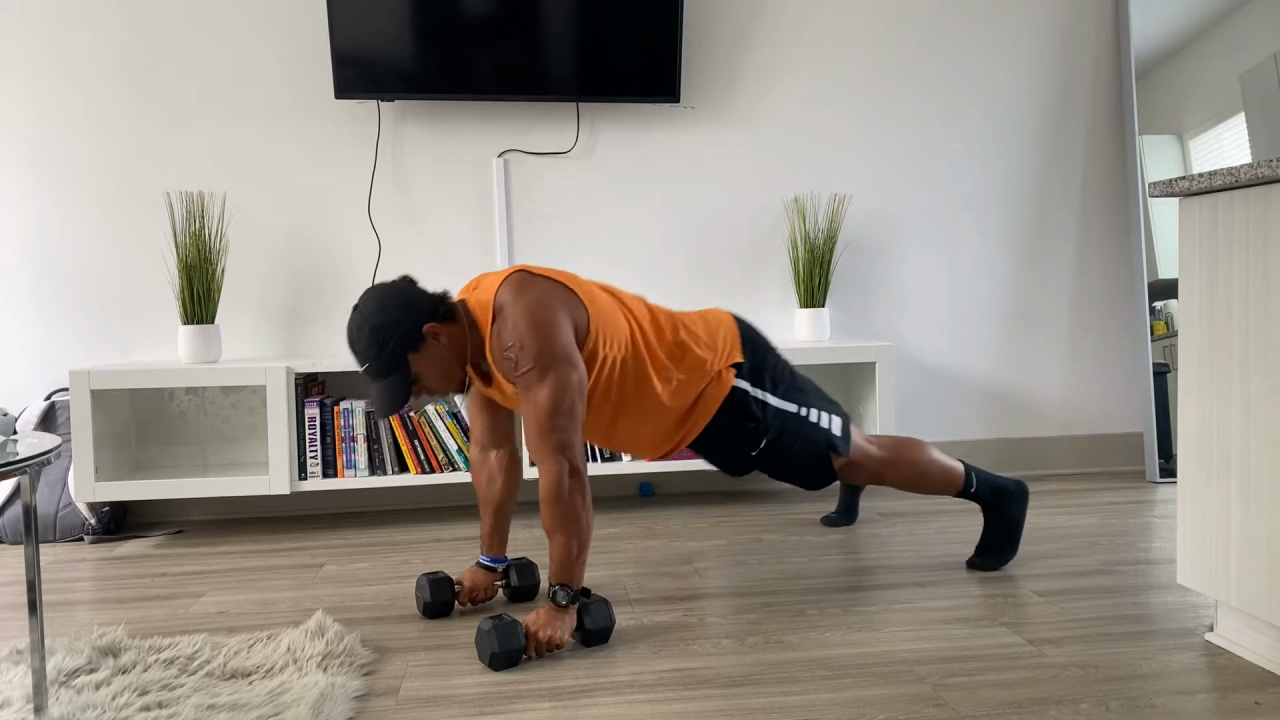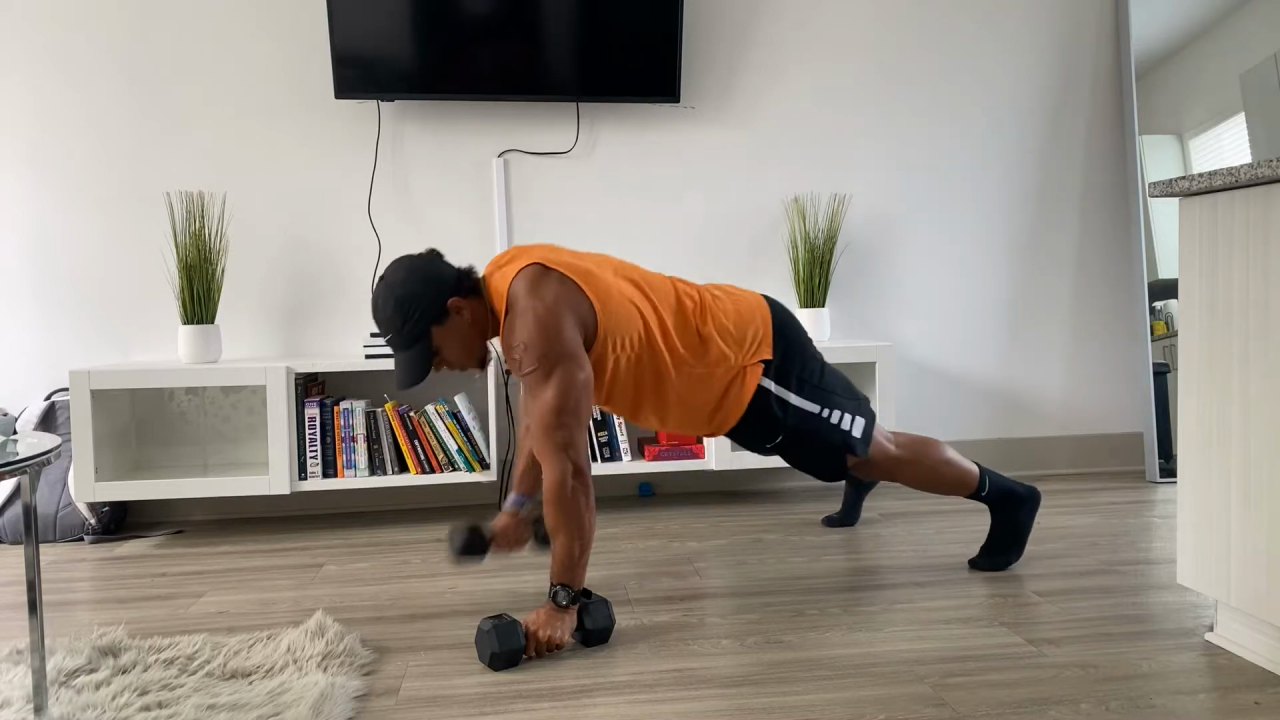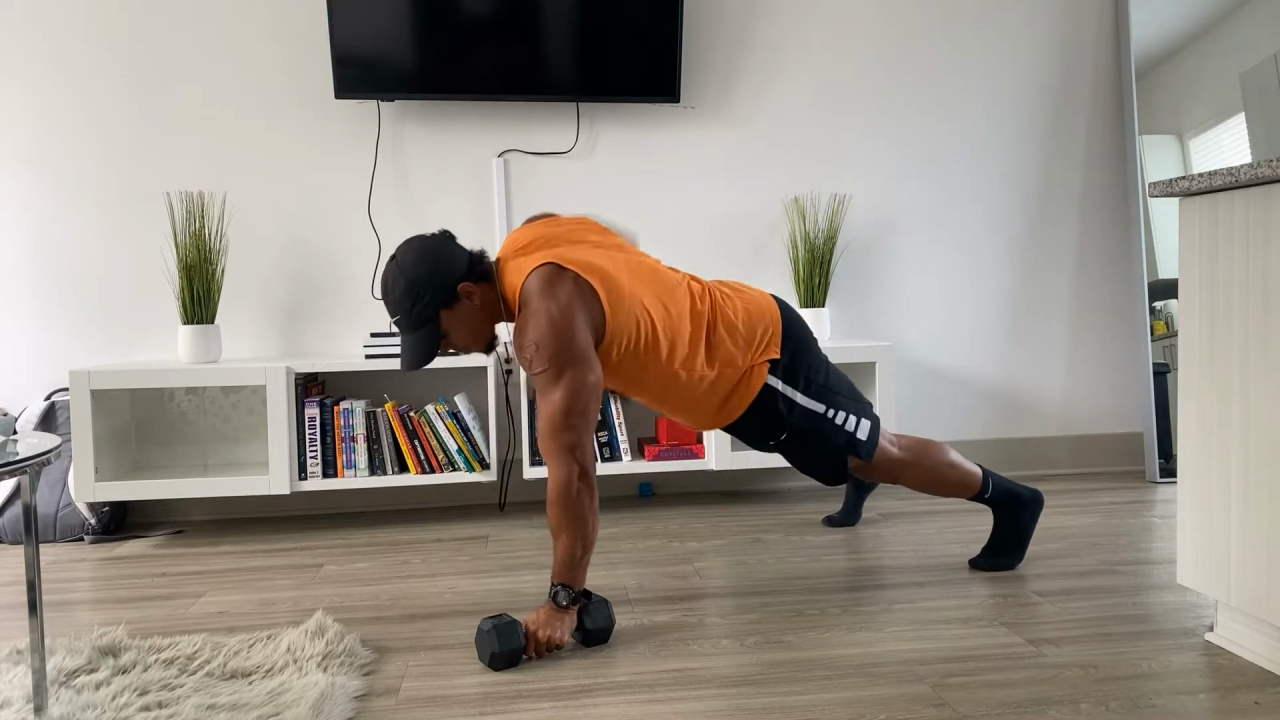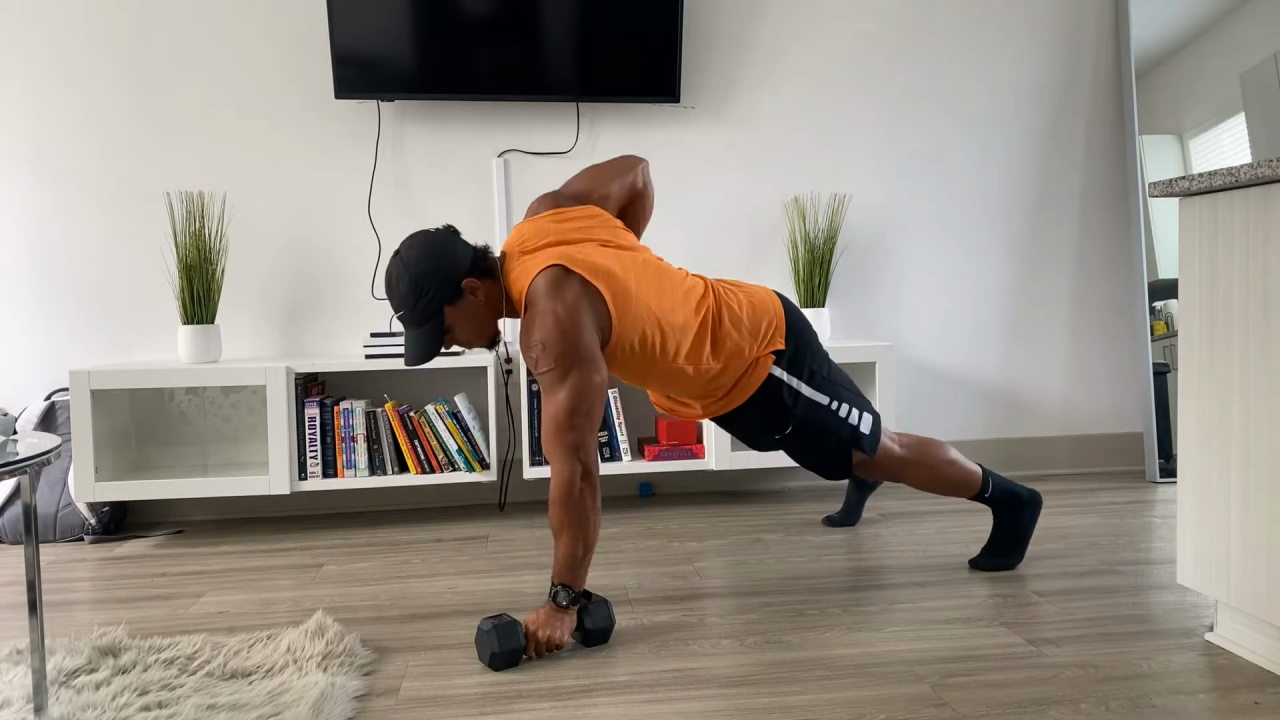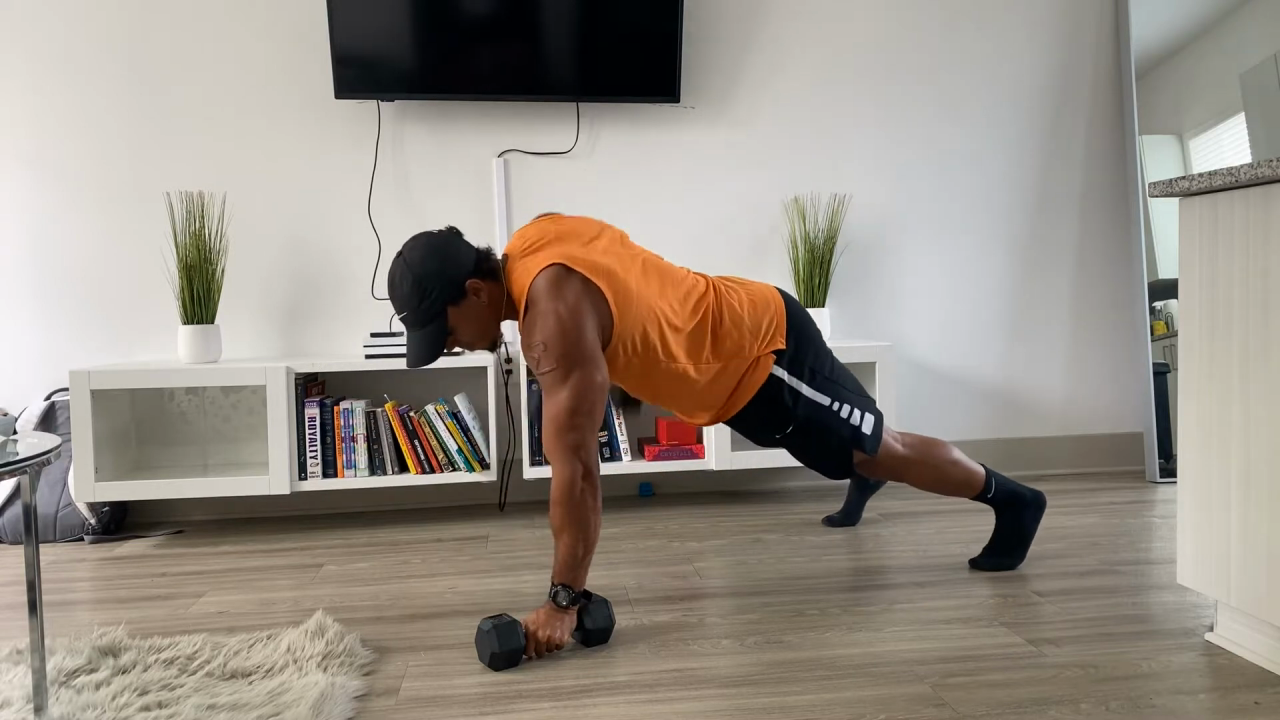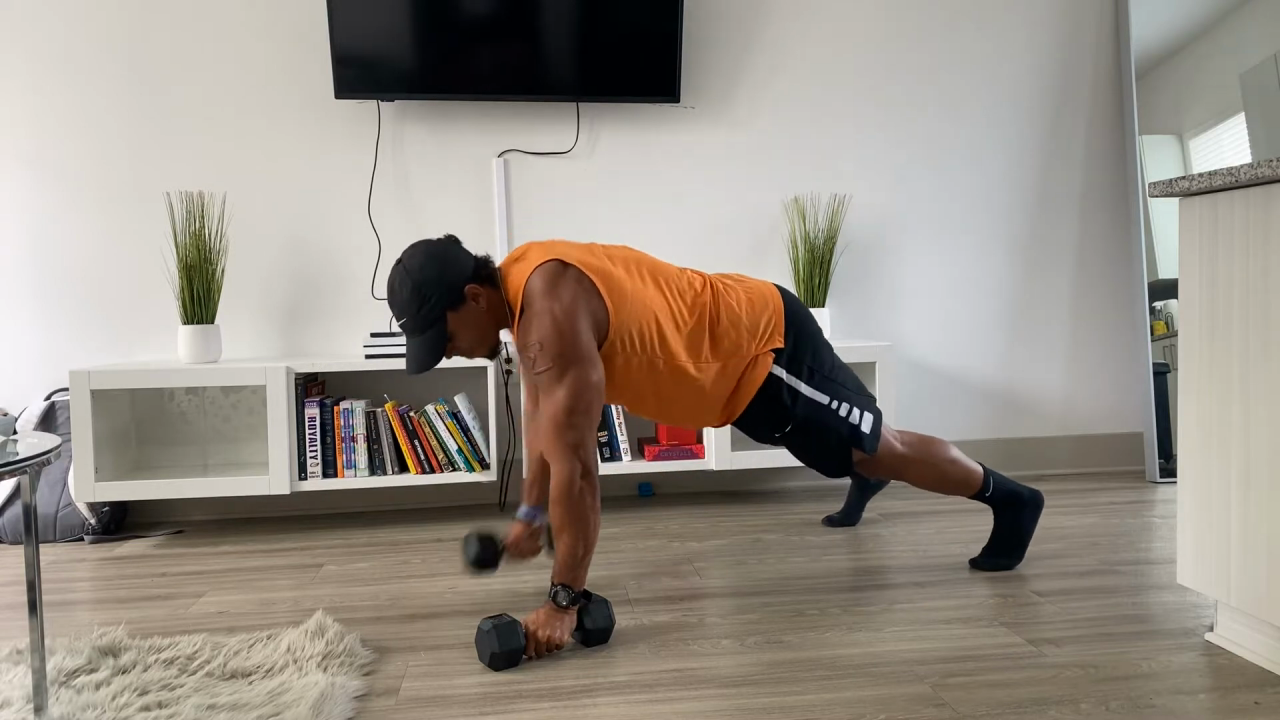
dt=0.2s
person 1, frame 1
left shoulder: (523, 323)
right shoulder: (475, 332)
left elbow: (563, 468)
right elbow: (493, 452)
left wrist: (562, 602)
right wrist: (489, 561)
left hip: (725, 374)
right hip: (691, 391)
left knee: (856, 453)
left ankle: (997, 494)
right ankle: (850, 482)
person 1, frame 2
left shoulder: (534, 317)
right shoulder: (506, 280)
left elbow: (568, 469)
right elbow: (538, 400)
left wrist: (563, 602)
right wrist: (517, 504)
left hip: (752, 363)
right hip: (727, 343)
left knee: (875, 451)
left ankle: (1008, 497)
right ankle: (859, 482)
person 1, frame 3
left shoulder: (546, 316)
right shoulder: (529, 236)
left elbow: (571, 470)
right elbow: (611, 243)
left wrist: (562, 603)
left hip: (759, 363)
right hip: (736, 332)
left knee: (876, 455)
left ankle: (1010, 501)
right ankle: (862, 485)
person 1, frame 4
left shoulder: (553, 314)
right shoulder: (540, 222)
left elbow: (574, 470)
right elbow: (635, 171)
left wrist: (563, 601)
left hip: (762, 356)
right hip: (733, 336)
left knee: (879, 451)
left ankle: (1009, 499)
right ankle: (863, 482)
person 1, frame 5
left shoulder: (552, 313)
right shoulder: (532, 237)
left elbow: (575, 471)
left wrist: (563, 601)
left hip: (765, 353)
right hip: (739, 332)
left knee: (879, 450)
left ankle: (1013, 500)
right ankle: (866, 481)
person 1, frame 6
left shoulder: (548, 314)
right shoulder: (518, 285)
left elbow: (574, 467)
right elbow: (543, 399)
left wrist: (563, 601)
right wrist: (528, 511)
left hip: (767, 348)
right hip: (738, 348)
left knee: (878, 447)
left ankle: (1011, 498)
right ankle: (868, 479)
